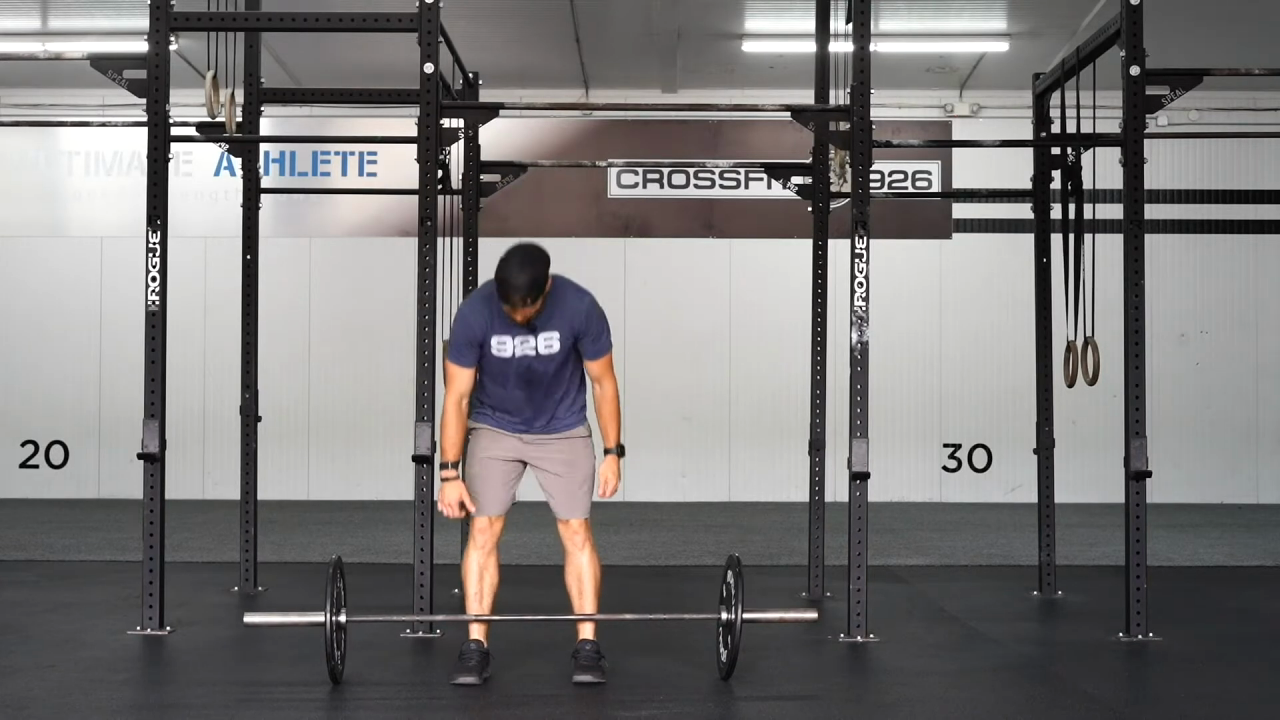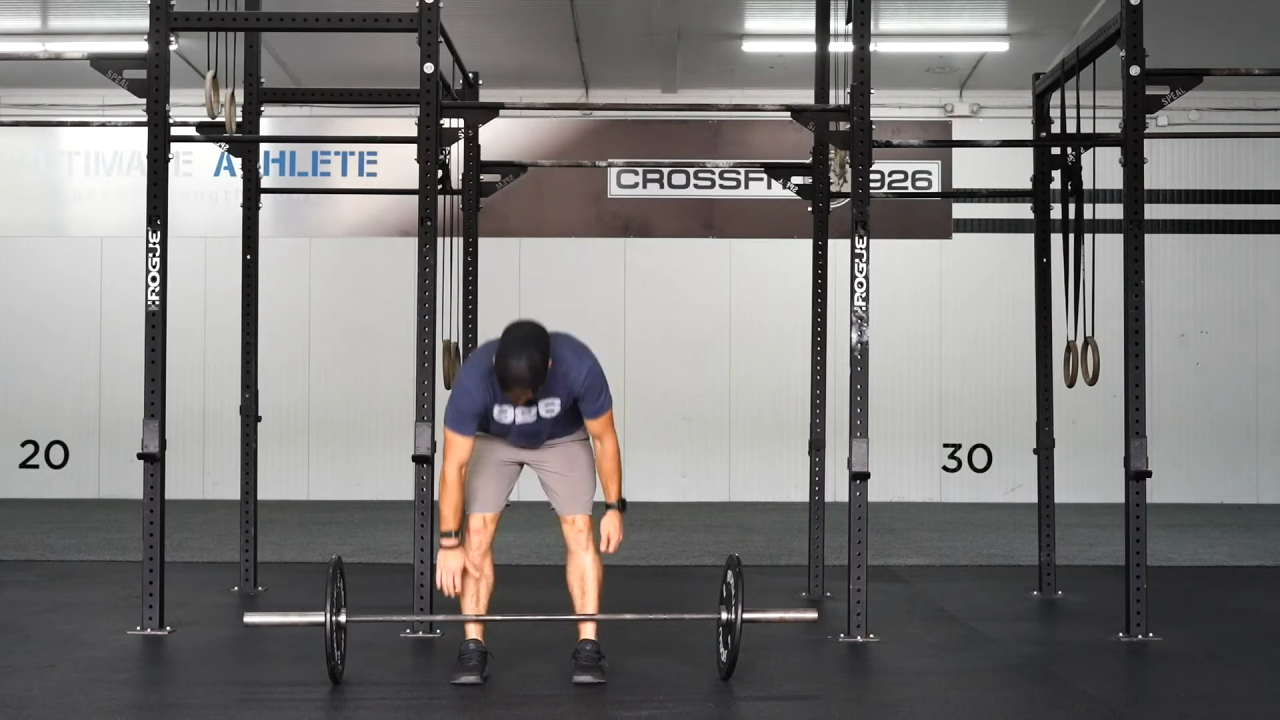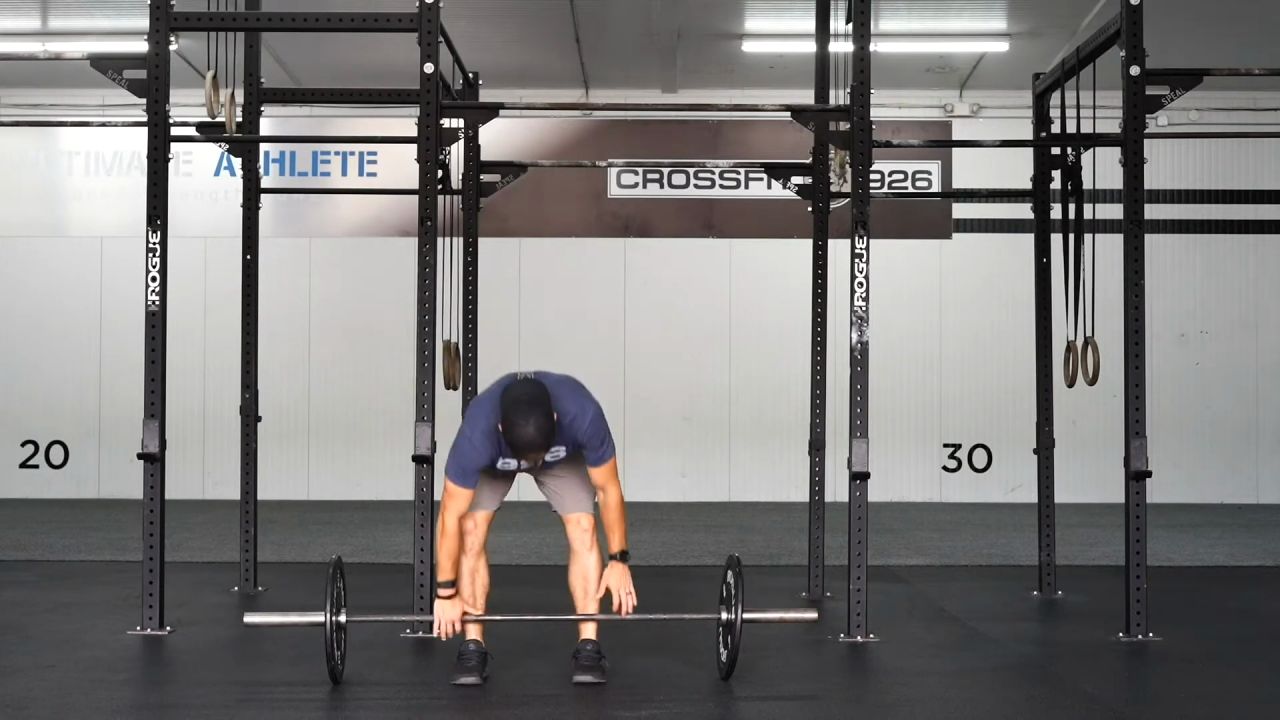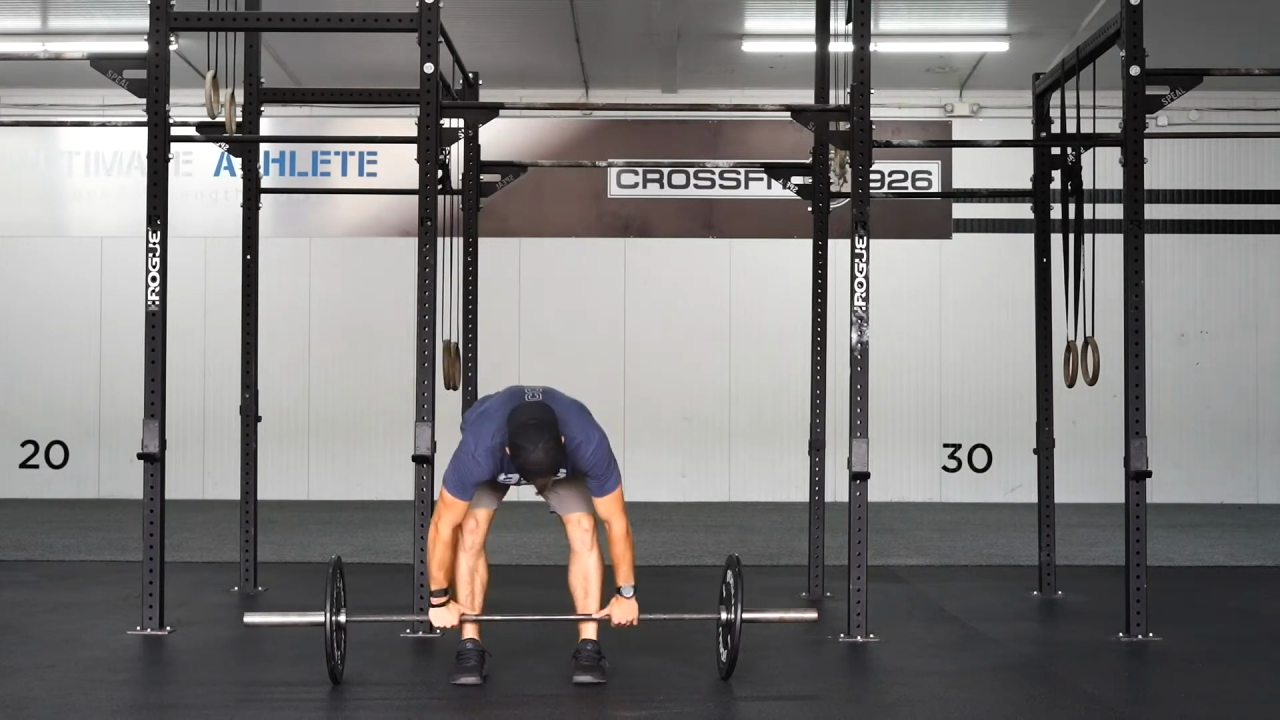
dt=0.2s
person 1, frame 1
left shoulder: (580, 307)
right shoulder: (474, 312)
left elbow: (603, 382)
right elbow: (456, 398)
left wrist: (613, 452)
right wrist: (450, 471)
left hip: (564, 432)
right hip: (493, 430)
left knee: (577, 531)
right knee: (481, 533)
left ankle: (588, 647)
right ankle: (474, 647)
person 1, frame 2
left shoulder: (580, 368)
right shoulder: (475, 378)
left elbow: (604, 439)
right elbow: (454, 466)
left wrist: (615, 508)
right wrist: (450, 542)
left hip: (563, 440)
right hip: (492, 441)
left knee: (580, 531)
right knee: (477, 532)
left ankle: (588, 647)
right ankle: (473, 648)
person 1, frame 3
left shoulder: (582, 416)
right shoulder: (477, 434)
left elbow: (609, 490)
right elbow: (450, 518)
left wrist: (619, 561)
right wrist: (446, 592)
left hip: (564, 449)
right hip: (493, 450)
left knee: (583, 529)
right knee: (471, 529)
left ankle: (588, 648)
right ankle: (473, 647)
person 1, frame 4
left shoulder: (587, 442)
right shoulder: (479, 450)
left elbow: (617, 522)
right elbow: (442, 527)
left wrist: (627, 594)
right wrist: (439, 600)
left hip: (563, 454)
right hip: (491, 444)
left knee: (583, 529)
right knee: (470, 529)
left ankle: (589, 647)
right ankle: (470, 647)
